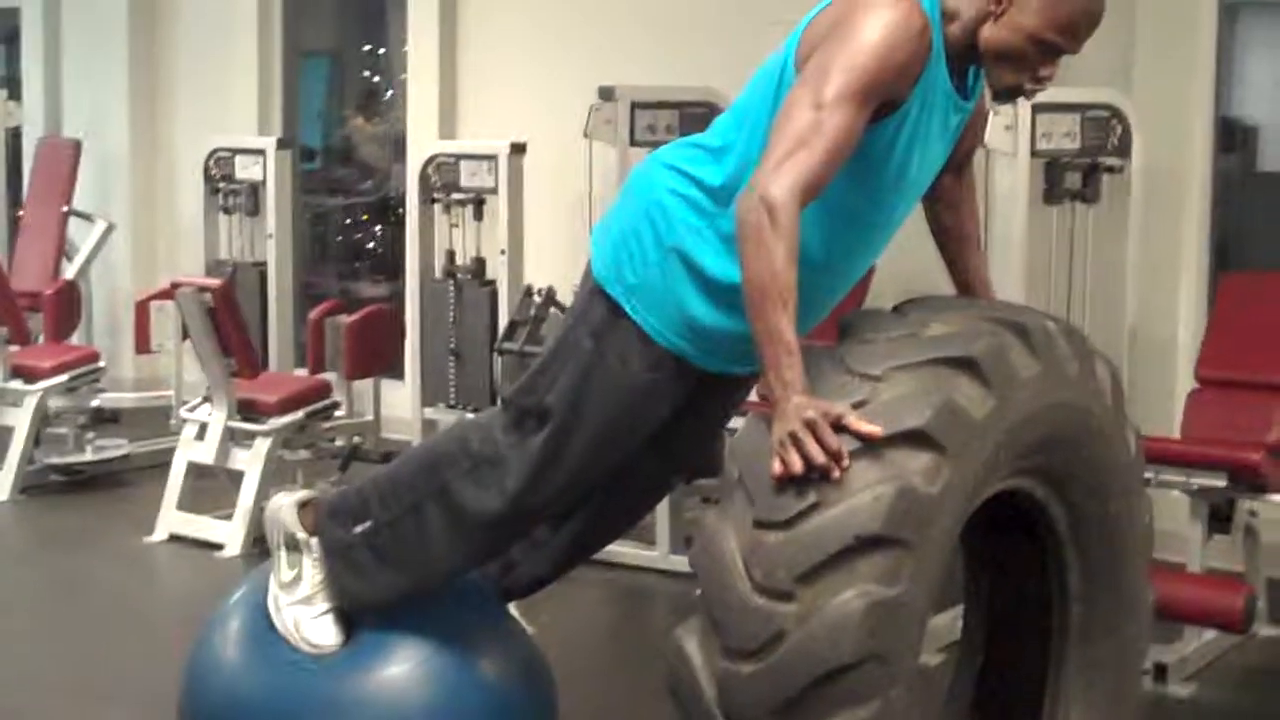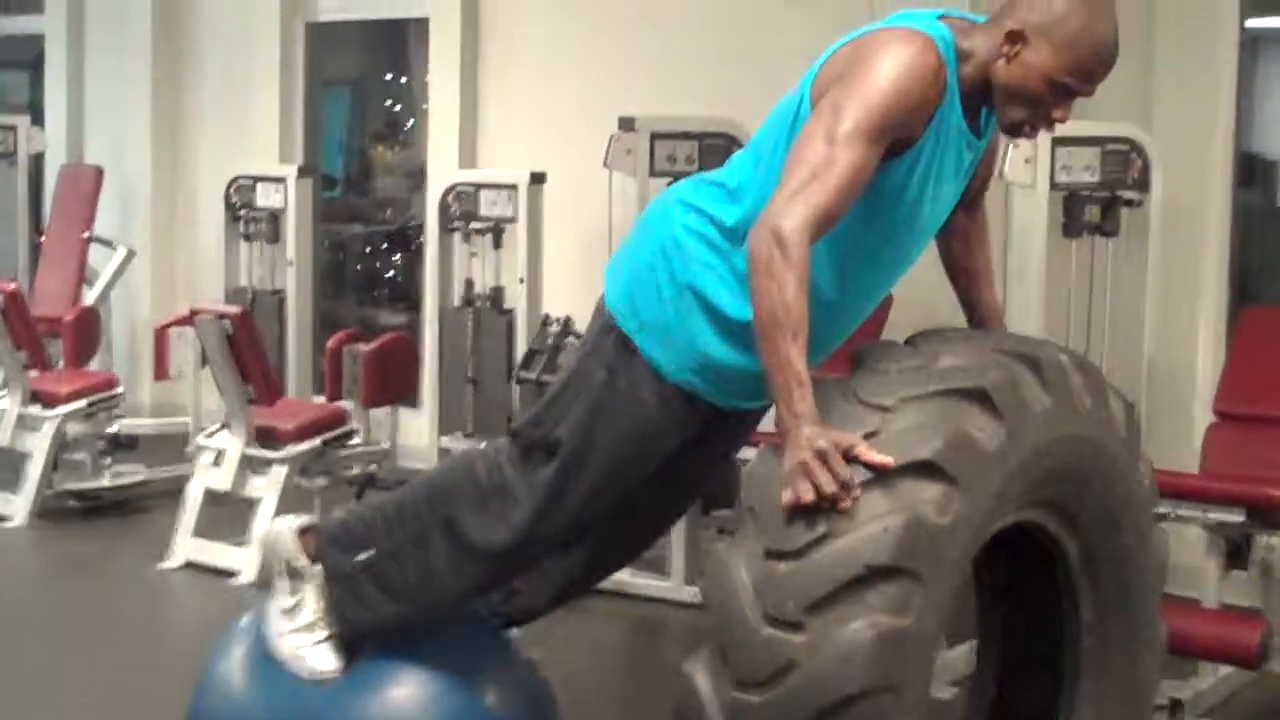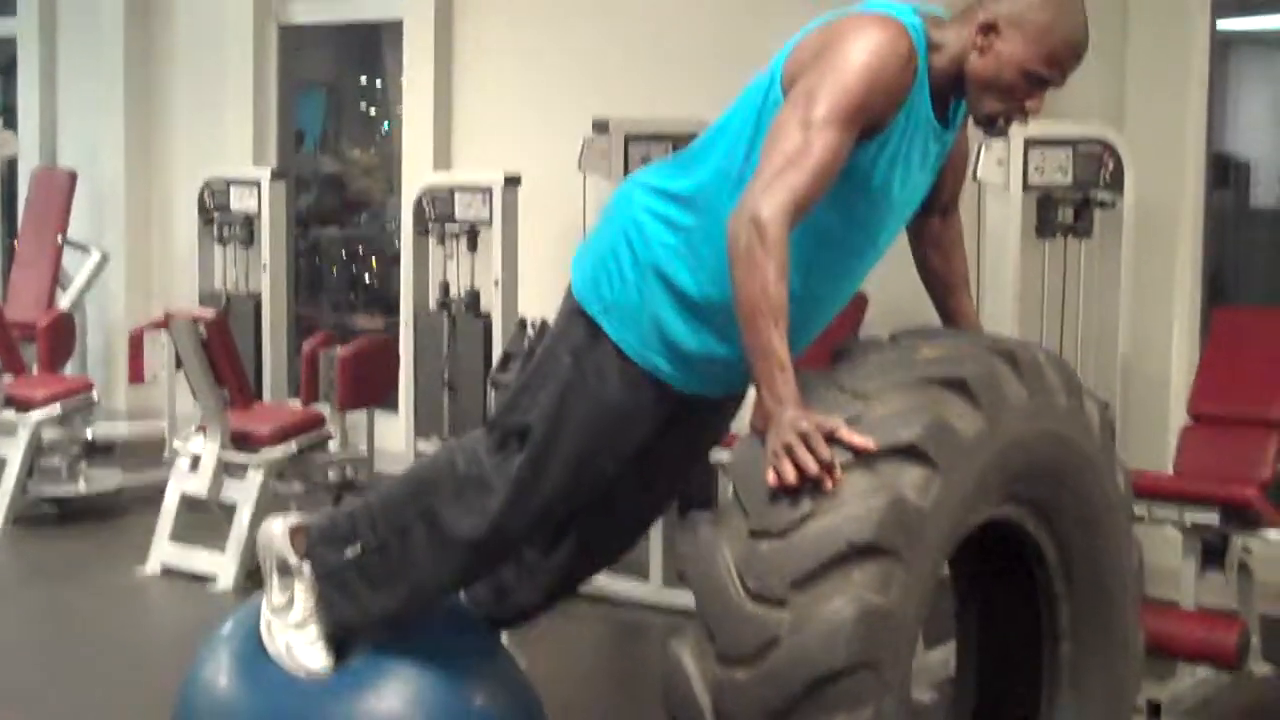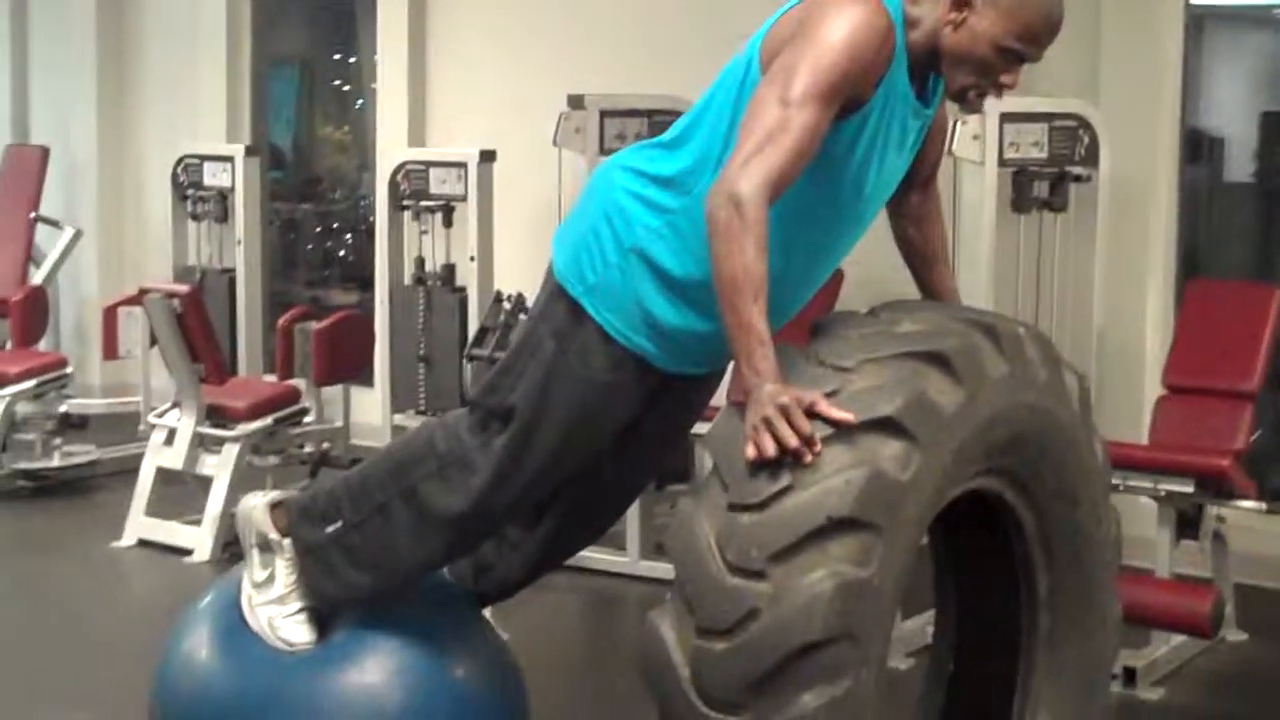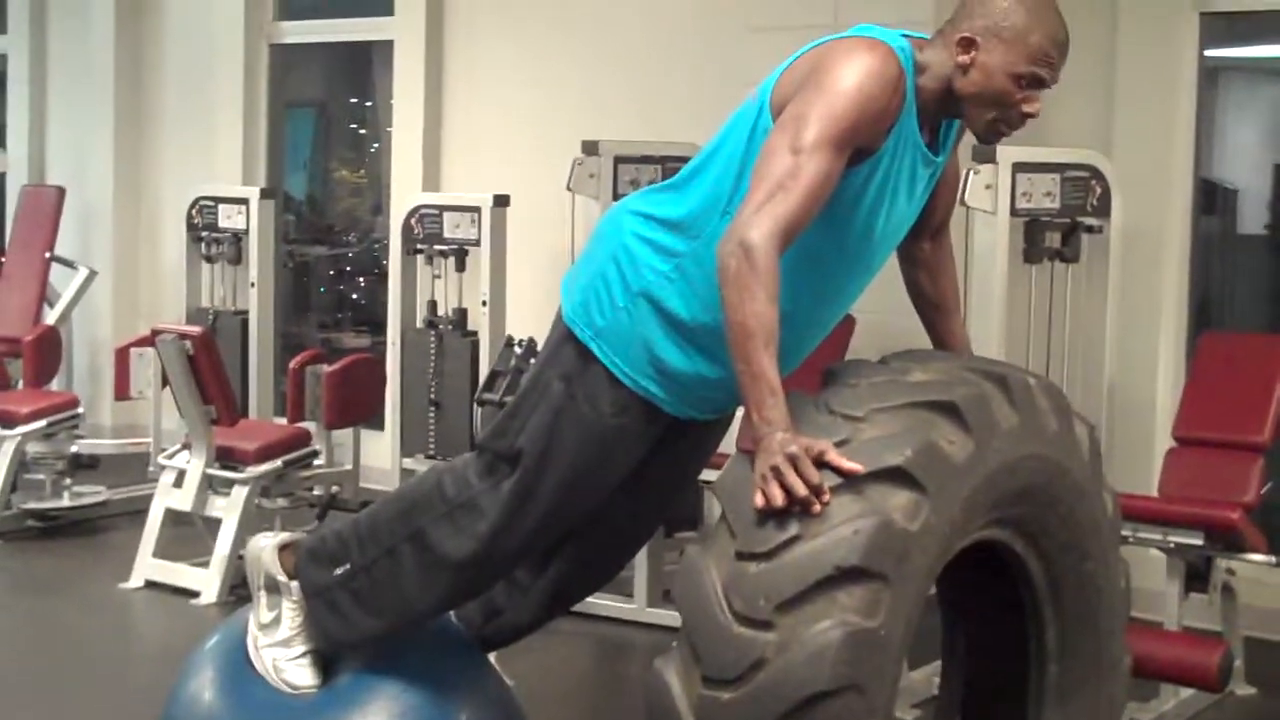
dt=1s
person 1, frame 1
left shoulder: (969, 80)
left elbow: (949, 180)
right elbow: (771, 198)
right wrist: (790, 393)
left hip: (734, 314)
right hip: (672, 273)
left knee: (618, 490)
right knee: (532, 456)
left ankle: (465, 582)
right ankle: (317, 537)
person 1, frame 2
left shoulder: (981, 112)
left elbow: (962, 218)
right elbow: (783, 232)
right wrist: (801, 423)
left hip: (744, 347)
right hip: (687, 306)
left knee: (619, 522)
right knee: (541, 488)
left ankle: (465, 608)
right ankle: (322, 558)
person 1, frame 3
left shoulder: (952, 111)
left elbow: (935, 222)
right elbow: (760, 217)
right wrist: (783, 408)
left hip: (718, 343)
right hip: (652, 295)
left knee: (607, 519)
right knee: (516, 480)
left ankle: (460, 612)
right ankle: (311, 557)
person 1, frame 4
left shoulder: (932, 81)
left elbow: (914, 195)
right elbow: (738, 195)
right wrist: (764, 383)
left hip: (700, 317)
right hip: (634, 272)
left knee: (591, 494)
right knee: (498, 455)
left ankle: (447, 583)
right ankle: (291, 531)
person 1, frame 5
left shoulder: (942, 121)
right shoulder: (863, 75)
left elbow: (926, 241)
right elbow: (751, 241)
right wrist: (773, 429)
left hip: (708, 364)
right hip: (642, 319)
left knee: (598, 541)
right knee: (507, 501)
left ankle: (453, 629)
right ankle: (298, 571)
